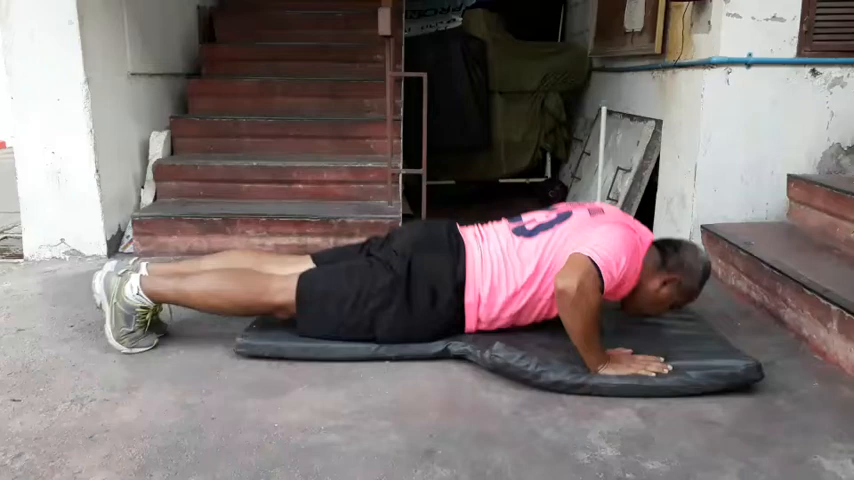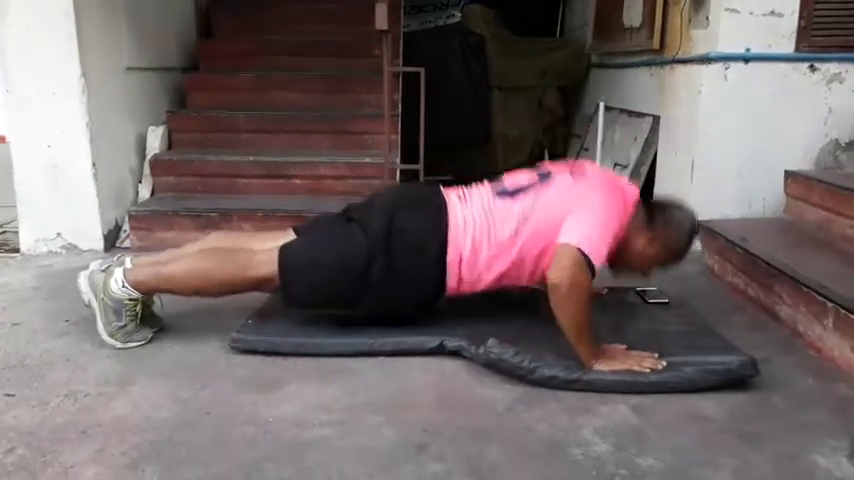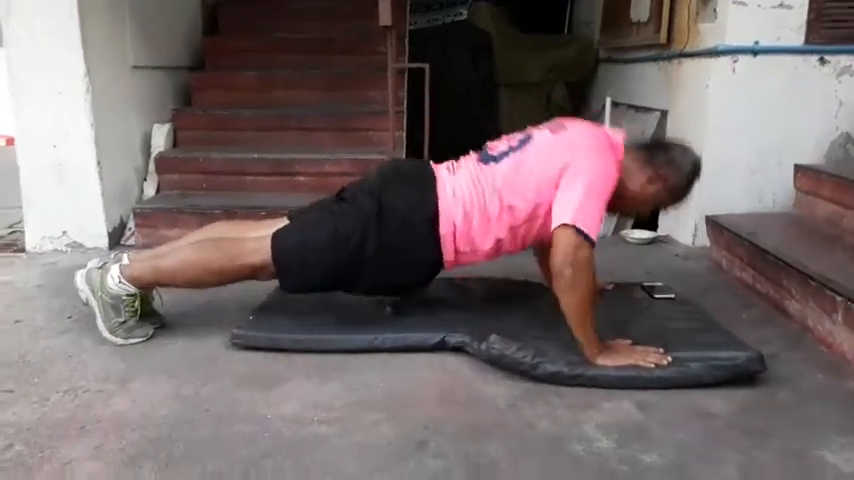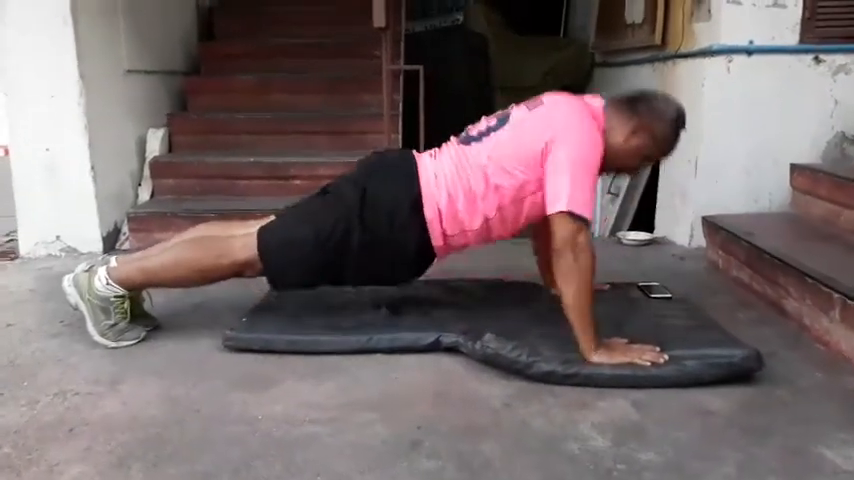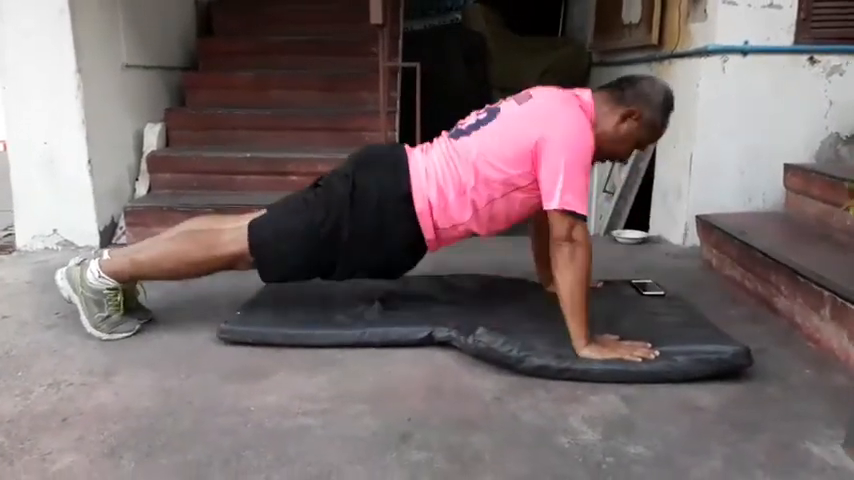
dt=1s
person 1, frame 1
left shoulder: (606, 222)
right shoulder: (624, 244)
right elbow: (573, 284)
right wrist: (600, 360)
left hip: (439, 249)
right hip: (435, 290)
left knee: (291, 269)
right knee: (285, 296)
left ankle: (144, 272)
right ankle: (140, 286)
person 1, frame 2
left shoulder: (591, 184)
right shoulder: (609, 205)
right elbow: (566, 277)
left wrist: (568, 296)
right wrist: (593, 354)
left hip: (421, 214)
right hip: (416, 248)
left knee: (271, 247)
right knee: (268, 267)
left ankle: (129, 264)
right ankle: (125, 279)
person 1, frame 3
left shoulder: (583, 140)
right shoulder: (598, 162)
left elbow: (544, 214)
right elbow: (569, 257)
left wrist: (566, 283)
right wrist: (598, 350)
left hip: (414, 192)
right hip: (409, 226)
left knee: (265, 237)
right knee: (261, 257)
left ankle: (129, 259)
right ankle: (122, 277)
person 1, frame 4
left shoulder: (567, 112)
right shoulder: (583, 133)
left elbow: (536, 203)
right elbow: (570, 241)
left wrist: (559, 281)
right wrist: (594, 345)
left hip: (402, 183)
right hip: (397, 212)
left knee: (255, 238)
right knee: (249, 254)
left ankle: (117, 267)
right ankle: (109, 279)
person 1, frame 5
left shoulder: (557, 108)
right shoulder: (573, 124)
left elbow: (536, 206)
right elbow: (569, 237)
left wrist: (549, 279)
right wrist: (586, 343)
left hip: (393, 181)
right hip: (390, 206)
left knee: (247, 232)
right knee: (242, 247)
left ankle: (109, 263)
right ankle: (102, 272)
